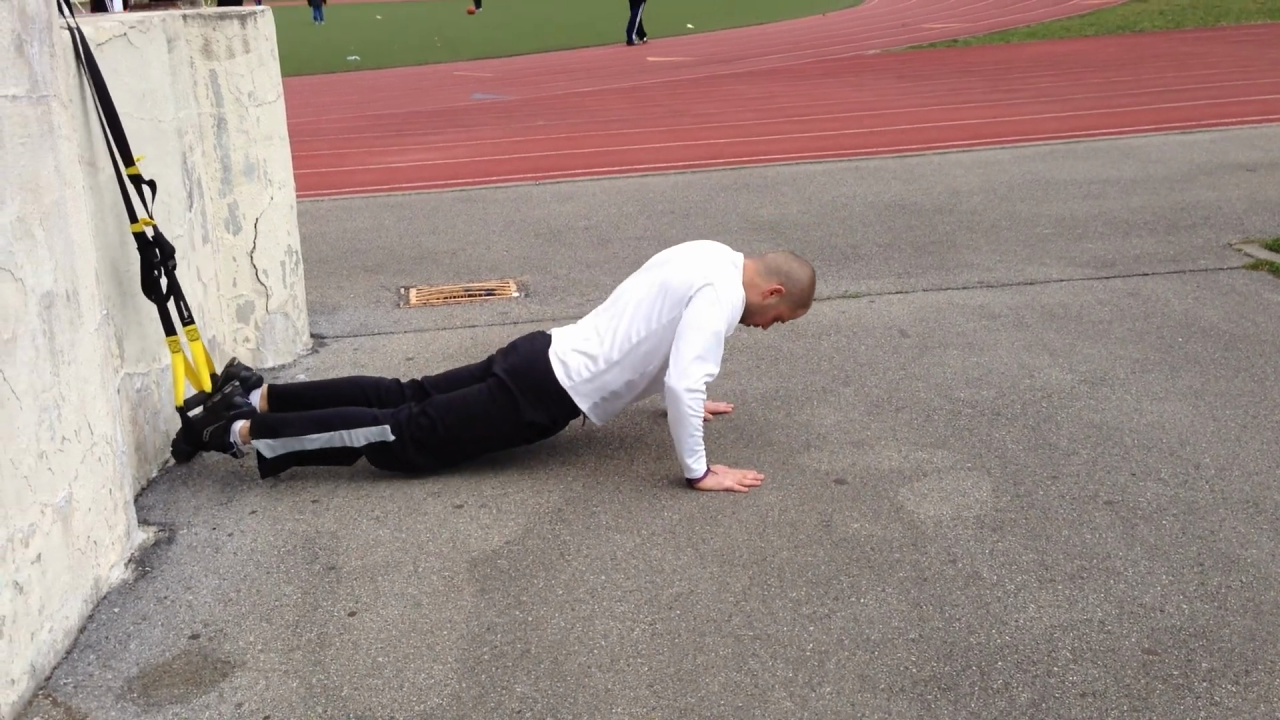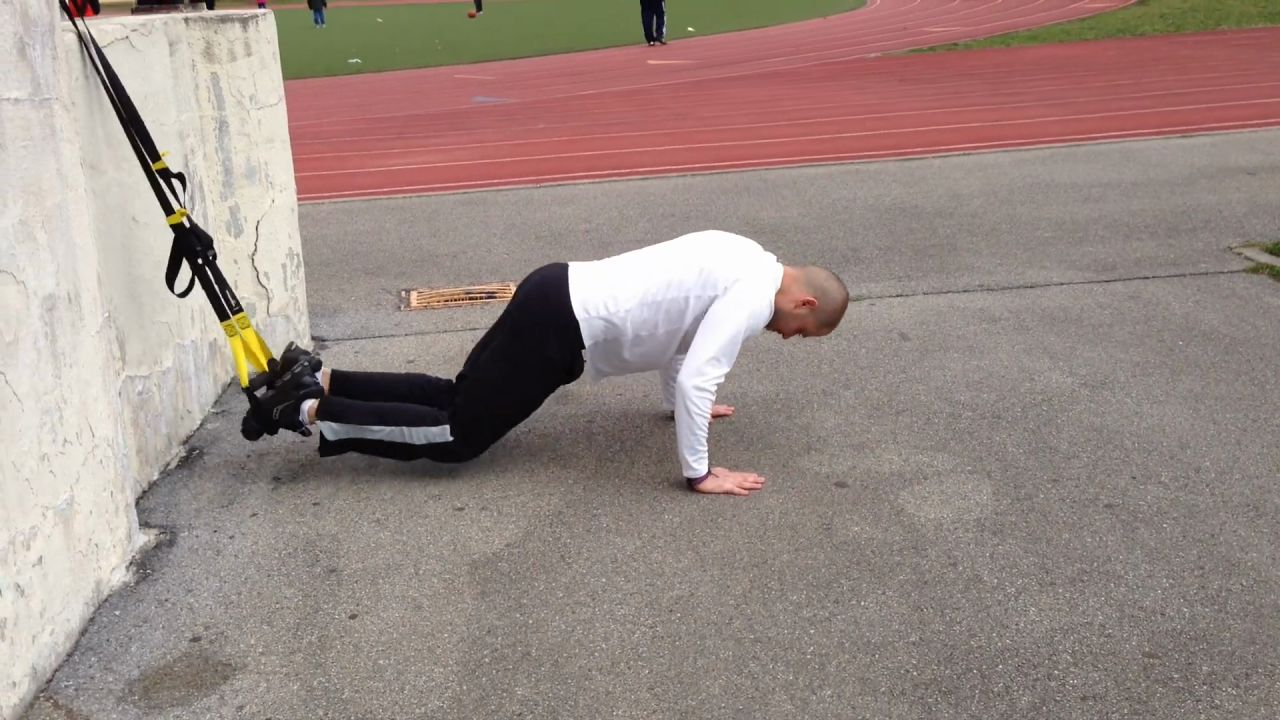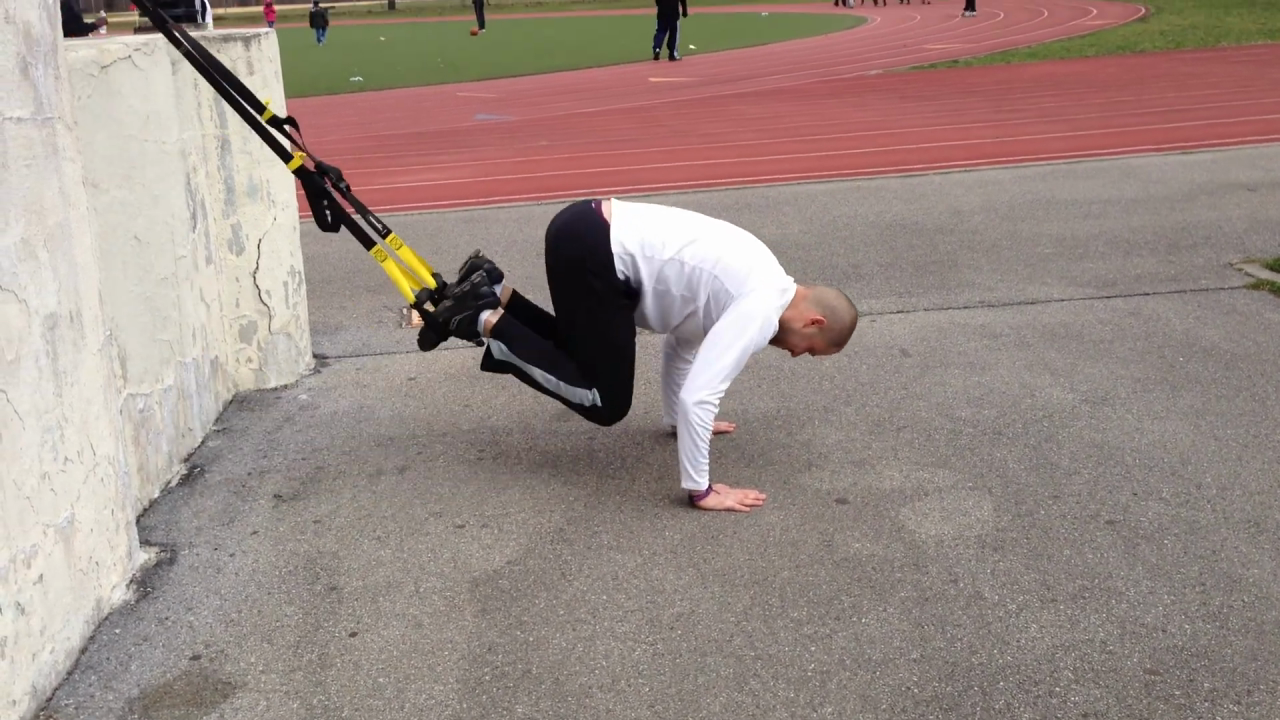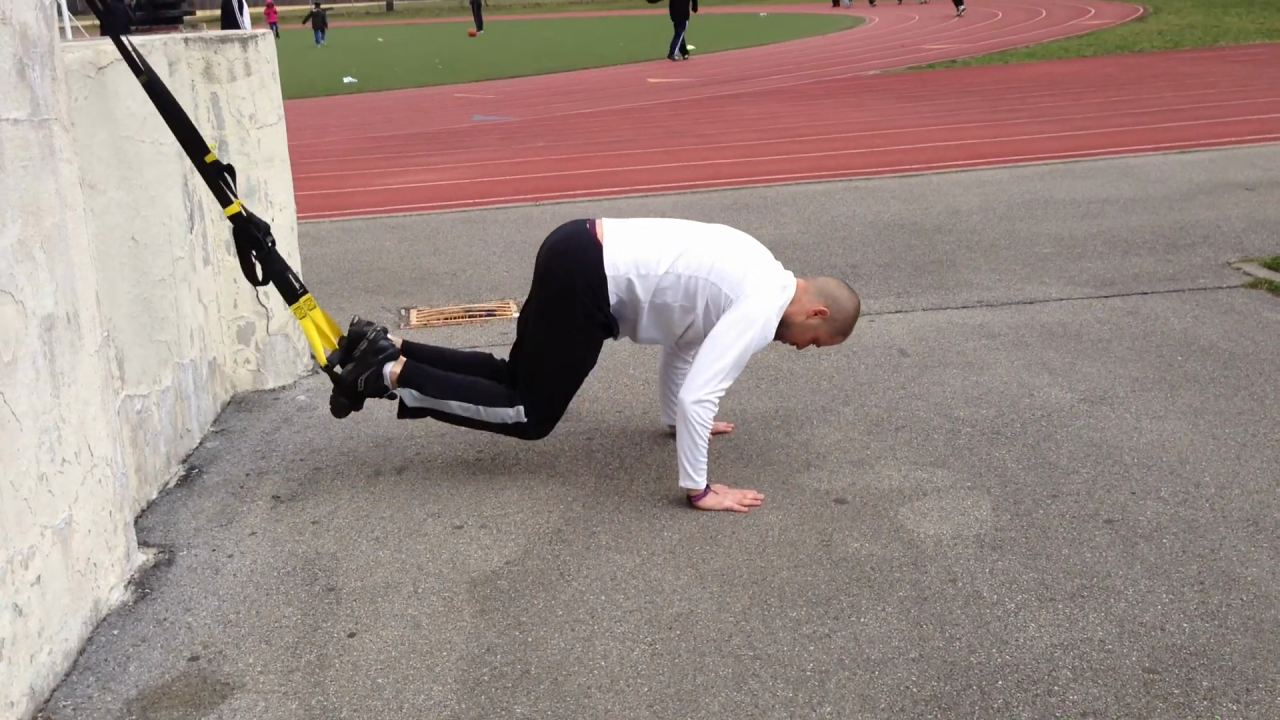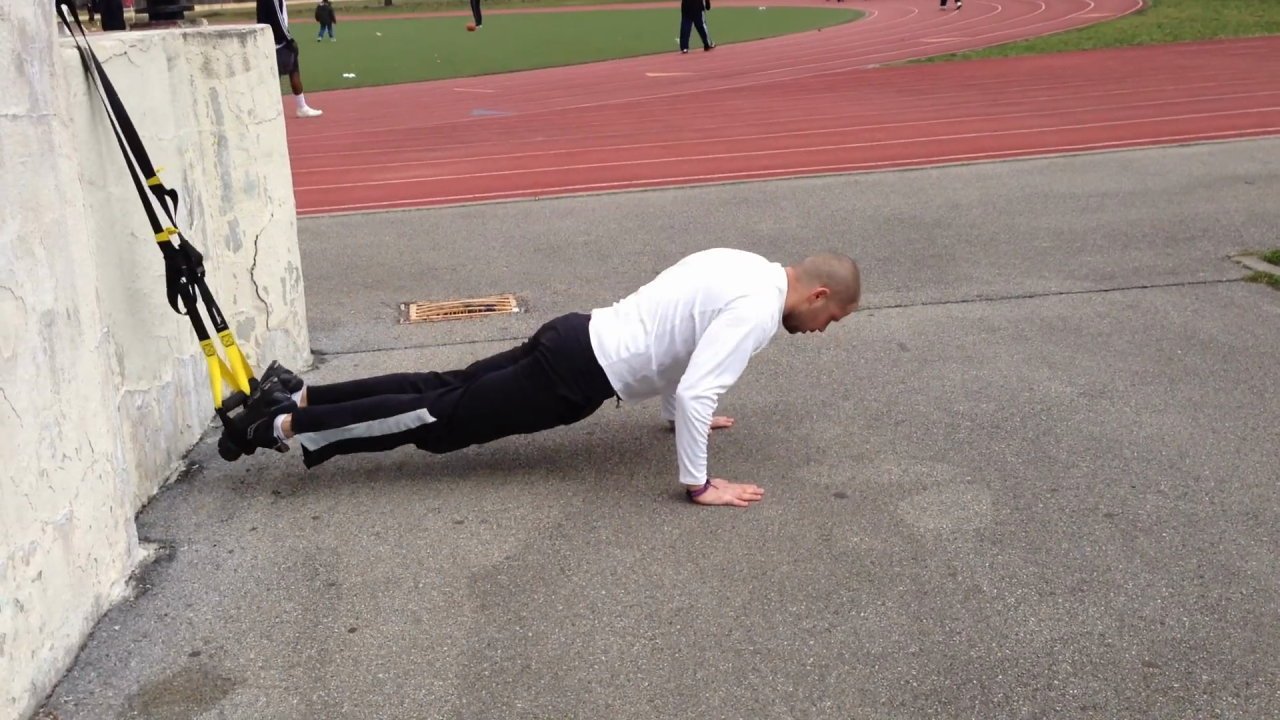
dt=0.5s
person 1, frame 1
left shoulder: (710, 256)
right shoulder: (725, 294)
right elbow: (683, 382)
left wrist: (686, 399)
right wrist: (699, 470)
left hip: (544, 357)
right hip: (547, 395)
left knee: (406, 400)
right knee: (407, 437)
left ankle: (257, 393)
right ankle: (244, 430)
person 1, frame 2
left shoulder: (743, 258)
right shoulder: (756, 294)
right elbow: (695, 378)
left wrist: (684, 404)
right wrist: (700, 473)
left hip: (558, 294)
right hip: (561, 322)
left knee: (452, 400)
right knee: (458, 433)
left ankle: (318, 378)
right ankle: (310, 411)
person 1, frame 3
left shoulder: (756, 282)
right shoulder: (763, 309)
left elbow: (682, 333)
right elbow: (697, 395)
left wrist: (677, 419)
right wrist: (700, 489)
left hip: (587, 228)
right hip: (593, 247)
left knee: (589, 356)
right knee: (606, 401)
left ankle: (493, 296)
right ankle: (488, 323)
person 1, frame 4
left shoulder: (754, 277)
right shoulder: (761, 309)
left elbow: (683, 333)
right elbow: (697, 394)
left wrist: (677, 420)
right wrist: (698, 488)
left hip: (579, 247)
right hip: (585, 275)
left knee: (520, 382)
right knee: (531, 414)
left ankle: (391, 351)
right ankle: (395, 375)
person 1, frame 5
left shoulder: (743, 267)
right shoulder: (760, 308)
right elbow: (696, 392)
left wrist: (677, 413)
right wrist: (698, 483)
left hip: (578, 341)
right hip: (580, 374)
left knee: (446, 390)
right knee: (444, 421)
left ankle: (296, 395)
right ankle: (287, 425)
